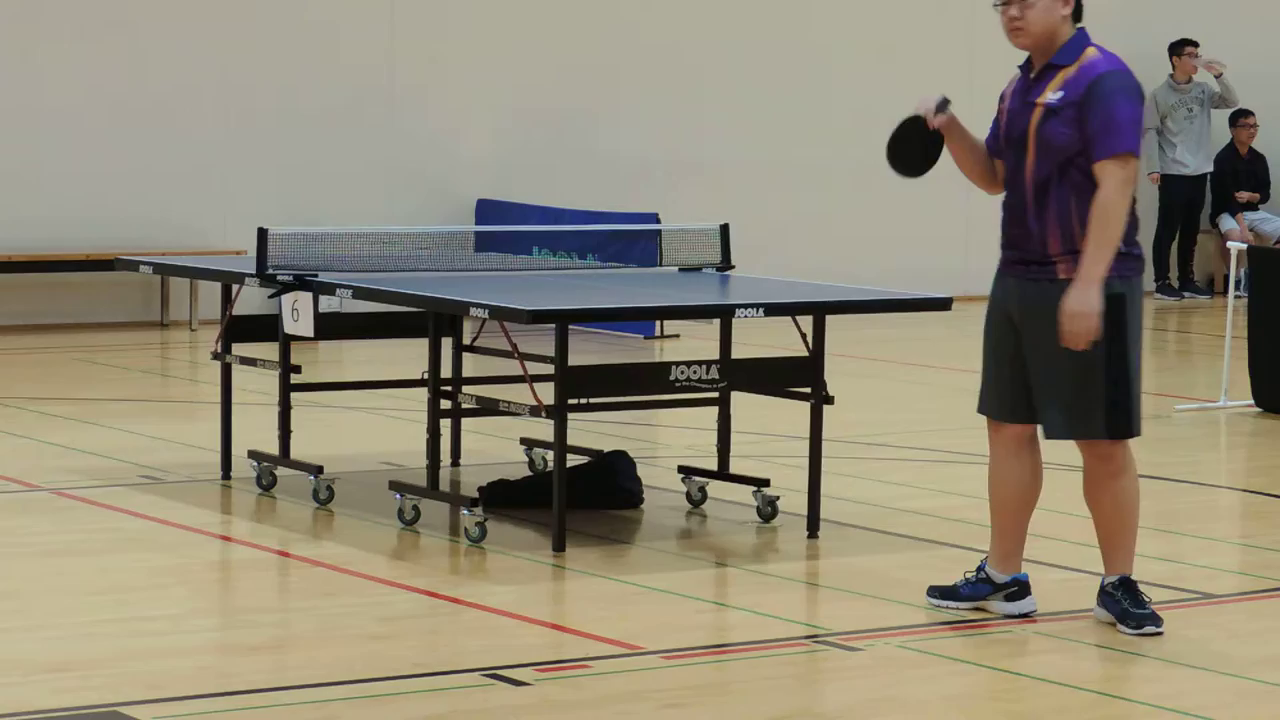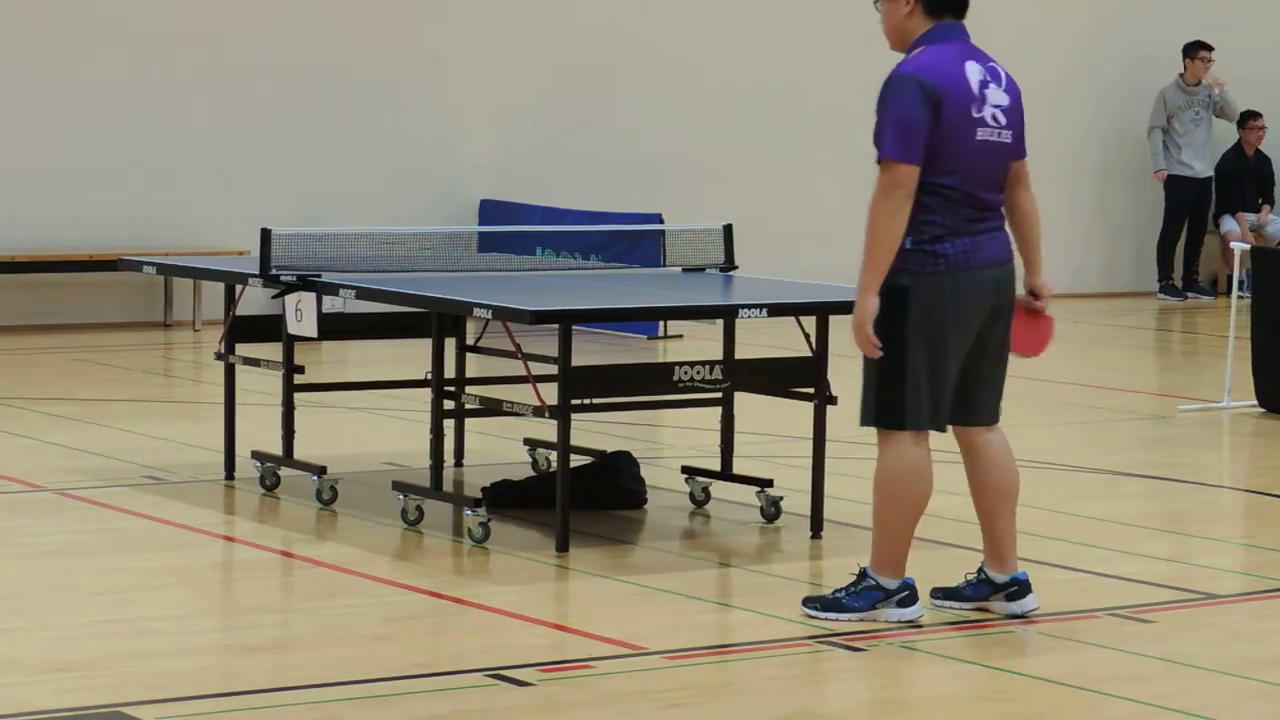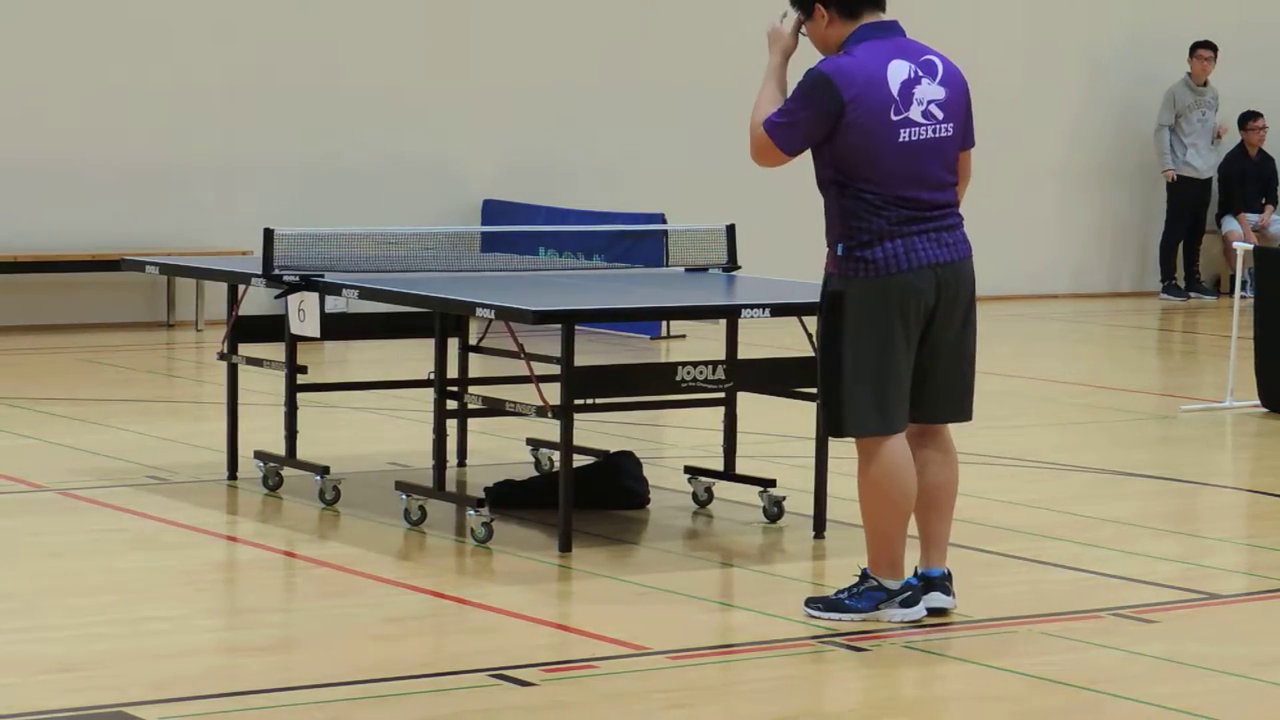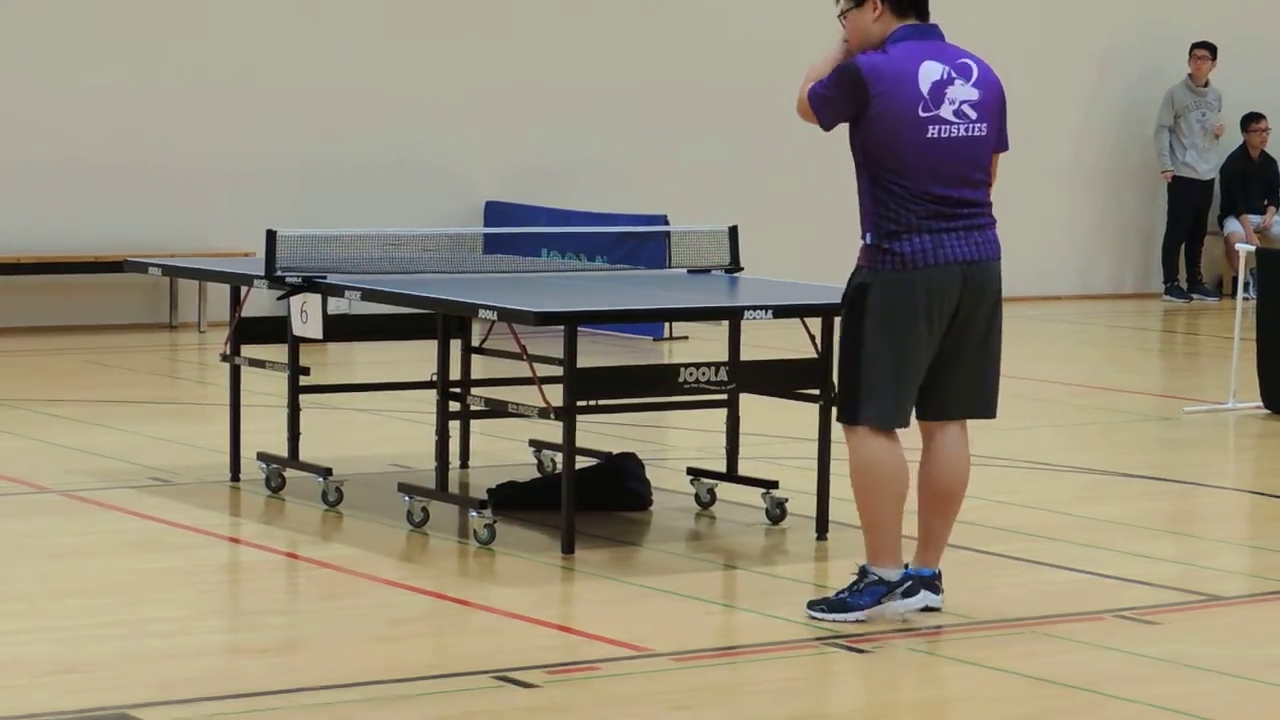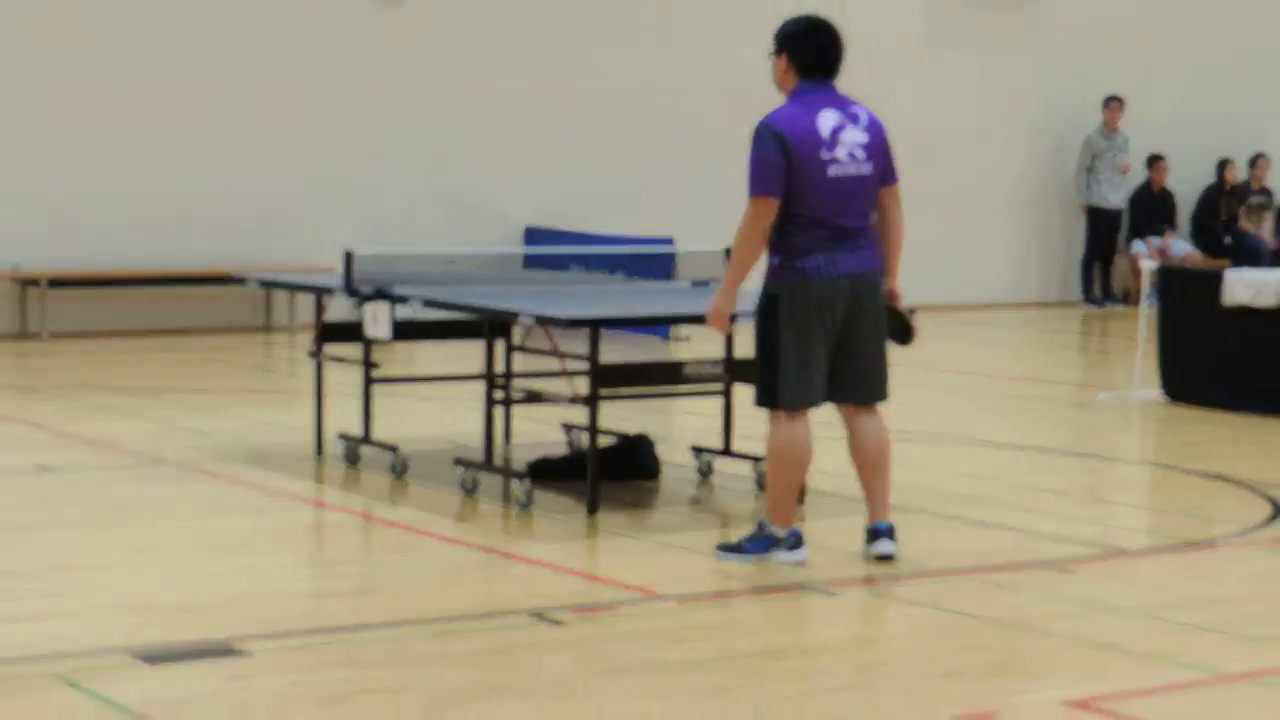
dt=1s
person 1, frame 1
left shoulder: (1105, 79)
right shoulder: (1020, 86)
left elbow: (1114, 186)
right elbow: (995, 177)
left wrist: (1087, 284)
right wrist: (952, 136)
left hip: (1091, 289)
right hip: (1019, 281)
left knee: (1103, 441)
right knee: (1009, 428)
left ankle: (1119, 583)
right ankle: (1003, 576)
person 1, frame 2
left shoulder: (914, 76)
right shoulder: (999, 78)
left elbow: (896, 191)
right elbow: (1019, 186)
left wrist: (868, 290)
right wrist: (1034, 269)
left hip: (929, 274)
right hip: (991, 269)
left knee: (905, 430)
right knee: (979, 425)
left ankle: (888, 584)
right ankle: (1006, 576)
person 1, frame 3
left shoulder: (835, 78)
right shoulder: (946, 71)
left elbow: (764, 148)
left wrist: (777, 58)
left hip: (875, 274)
right hip: (949, 264)
left knee: (881, 432)
right knee: (928, 427)
left ankle: (888, 585)
right ankle: (935, 575)
person 1, frame 4
left shoulder: (869, 72)
right shoulder: (982, 75)
left elbow: (808, 104)
left hip: (901, 269)
right hip: (975, 263)
left knee: (869, 421)
right knee: (946, 421)
left ankle: (885, 575)
right ankle: (927, 572)
person 1, frame 5
left shoulder: (779, 126)
right shoulder: (867, 122)
left elbow: (760, 218)
right elbow: (890, 205)
left wrist: (726, 288)
right wrist: (887, 275)
left hip: (803, 283)
right hip: (862, 281)
left knee: (791, 410)
right knee: (862, 407)
left ankle: (781, 533)
right ankle: (881, 527)
person 2, frame 1
left shoulder: (1203, 91)
right shoulder: (1160, 94)
left elbow: (1232, 102)
right elbow: (1150, 132)
left wrist: (1219, 76)
right wrist: (1153, 167)
left hip: (1199, 171)
right hip: (1172, 172)
left knee: (1191, 229)
right knee: (1168, 228)
left ankle: (1186, 280)
right ankle: (1162, 283)
person 2, frame 2
left shoulder: (1210, 92)
right shoulder: (1167, 93)
left elbow: (1232, 117)
right elbow: (1155, 130)
left wrist: (1223, 93)
right wrist: (1159, 164)
left hip: (1204, 173)
right hip: (1178, 173)
left knee: (1198, 230)
right knee: (1173, 229)
left ankle: (1191, 281)
right ankle: (1165, 283)
person 2, frame 3
left shoulder: (1213, 94)
right shoulder: (1175, 92)
right elbow: (1162, 129)
left wrist: (1219, 134)
right wrist: (1167, 164)
left hip: (1205, 173)
right hip: (1181, 172)
left knee: (1196, 231)
right knee: (1175, 229)
left ankle: (1193, 281)
right ankle: (1168, 283)
person 2, frame 4
left shoulder: (1216, 96)
right shoulder: (1175, 93)
right elbow: (1162, 130)
left wrist: (1219, 132)
right wrist: (1166, 165)
left hip: (1207, 174)
right hip: (1182, 174)
left knee: (1198, 232)
right knee: (1177, 230)
left ankle: (1195, 282)
right ankle: (1171, 284)
person 2, frame 5
left shoulder: (1124, 139)
right shoulder: (1092, 139)
right elbow: (1082, 170)
left wrist: (1126, 167)
right wrist: (1084, 200)
left hip: (1117, 204)
right hip: (1098, 204)
left knee: (1109, 251)
right knee: (1094, 250)
left ankle: (1107, 292)
right ankle: (1088, 293)
person 3, frame 1
left shoulder: (1259, 159)
right shoulder: (1223, 159)
left elbow: (1265, 194)
right elbow: (1228, 198)
left wrist: (1249, 196)
right wrist: (1244, 230)
left hip: (1253, 212)
right hip: (1227, 213)
right knee: (1234, 236)
right ankle: (1233, 279)
person 3, frame 2
left shoulder: (1265, 161)
right shoulder: (1229, 160)
left elbow: (1269, 195)
right elbow: (1230, 199)
left wrist: (1264, 213)
right wrist: (1245, 230)
left hip: (1257, 213)
right hip: (1231, 213)
right knee: (1232, 237)
right ankle: (1235, 280)
person 3, frame 3
right shoulder: (1231, 161)
right elbow: (1233, 200)
right wrist: (1247, 231)
left hip: (1260, 214)
right hip: (1233, 214)
right knee: (1233, 237)
right ankle: (1237, 279)
person 3, frame 4
right shoulder: (1233, 162)
right elbow: (1235, 201)
right wrist: (1249, 232)
left hip: (1262, 216)
right hip: (1237, 216)
right knee: (1235, 239)
left ankle: (1258, 275)
person 3, frame 5
left shoulder: (1168, 195)
right shoulder: (1139, 196)
left elbow: (1171, 222)
right elbow: (1140, 226)
left wrist: (1167, 238)
right wrist: (1153, 252)
left hip: (1163, 238)
right hip: (1141, 238)
left knee: (1196, 258)
right knee: (1140, 258)
